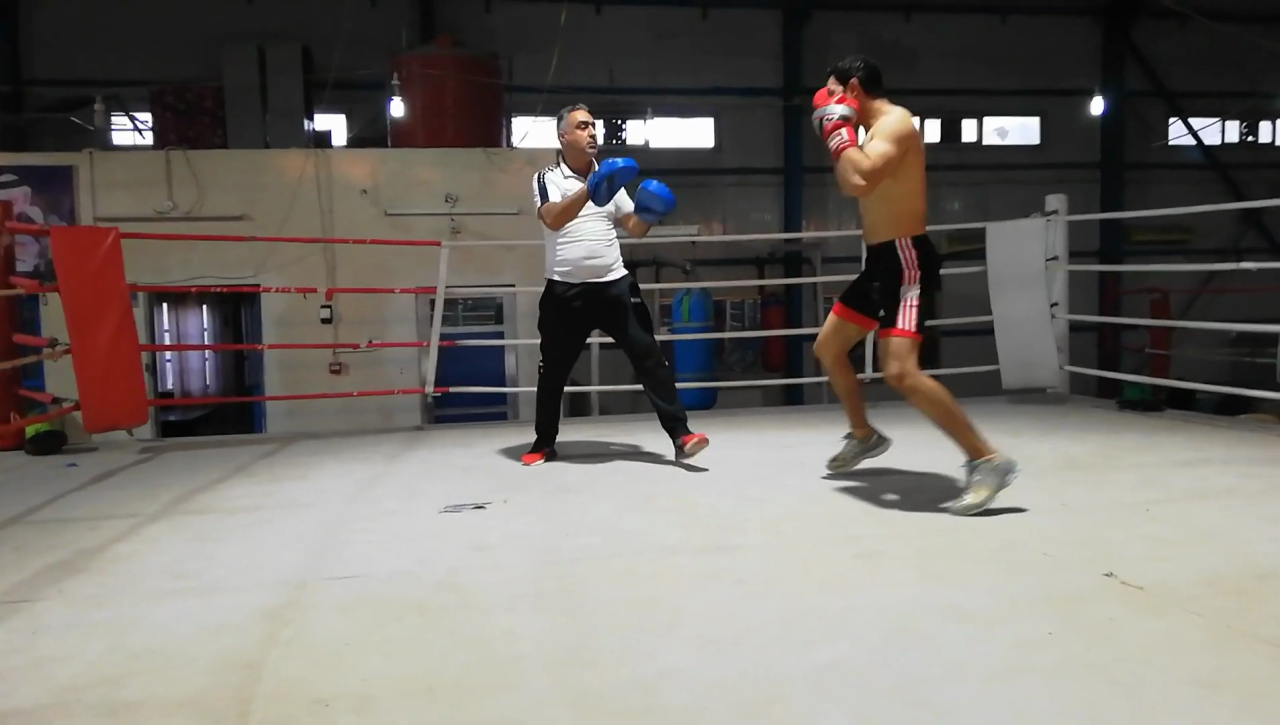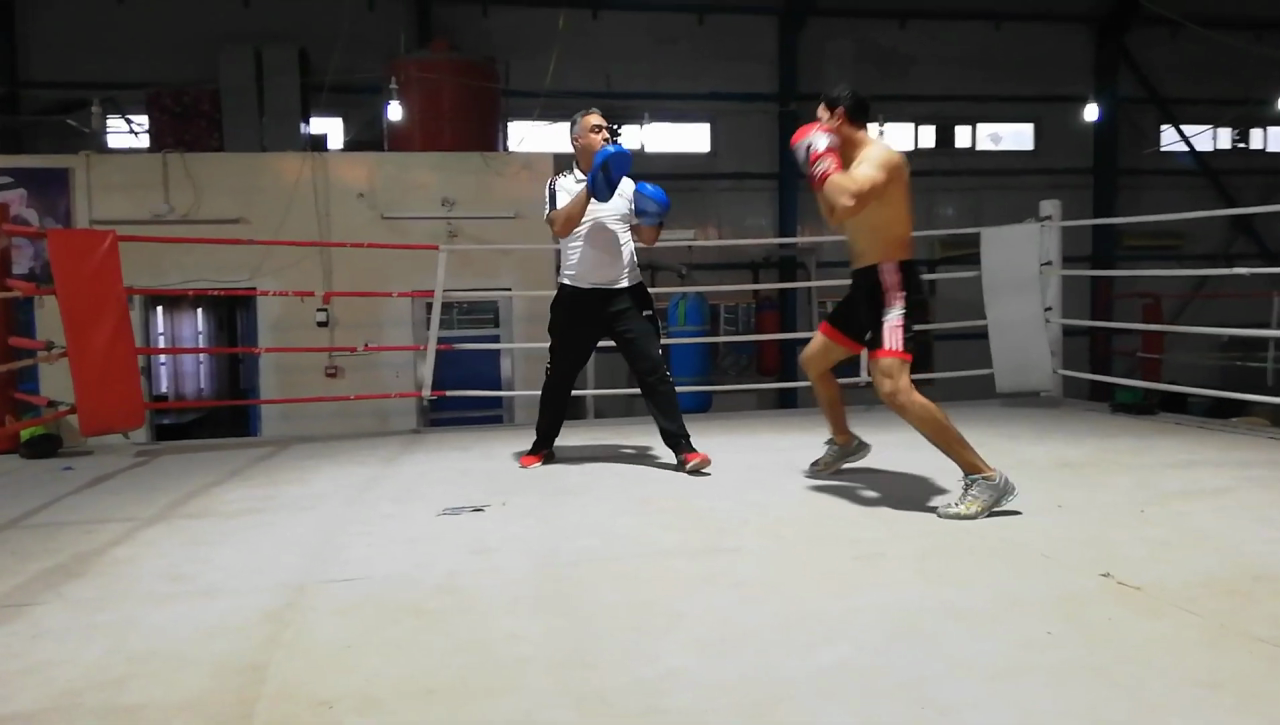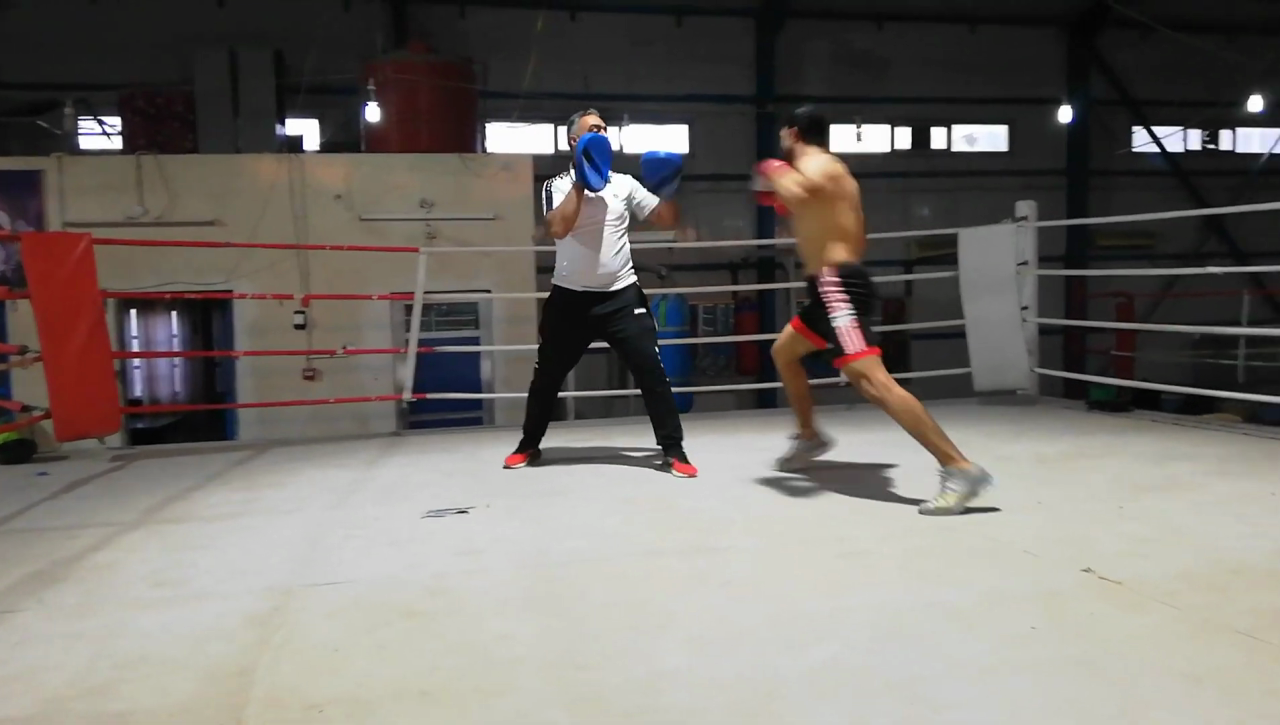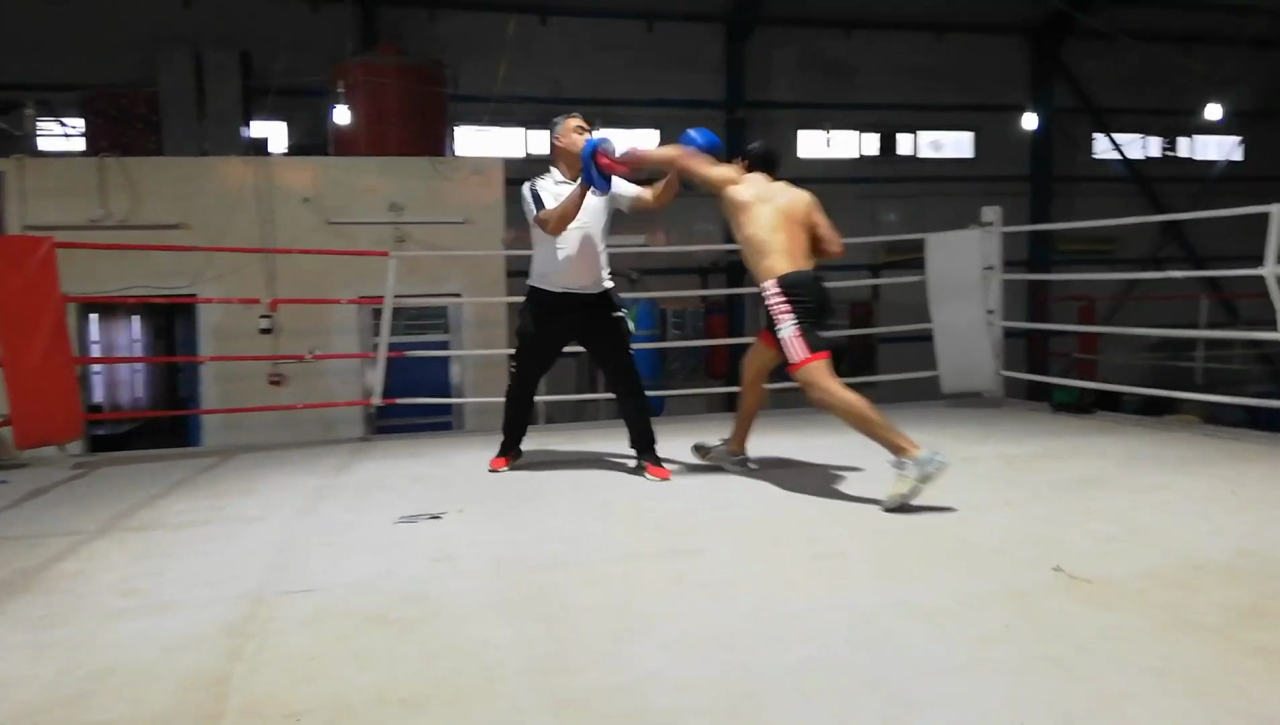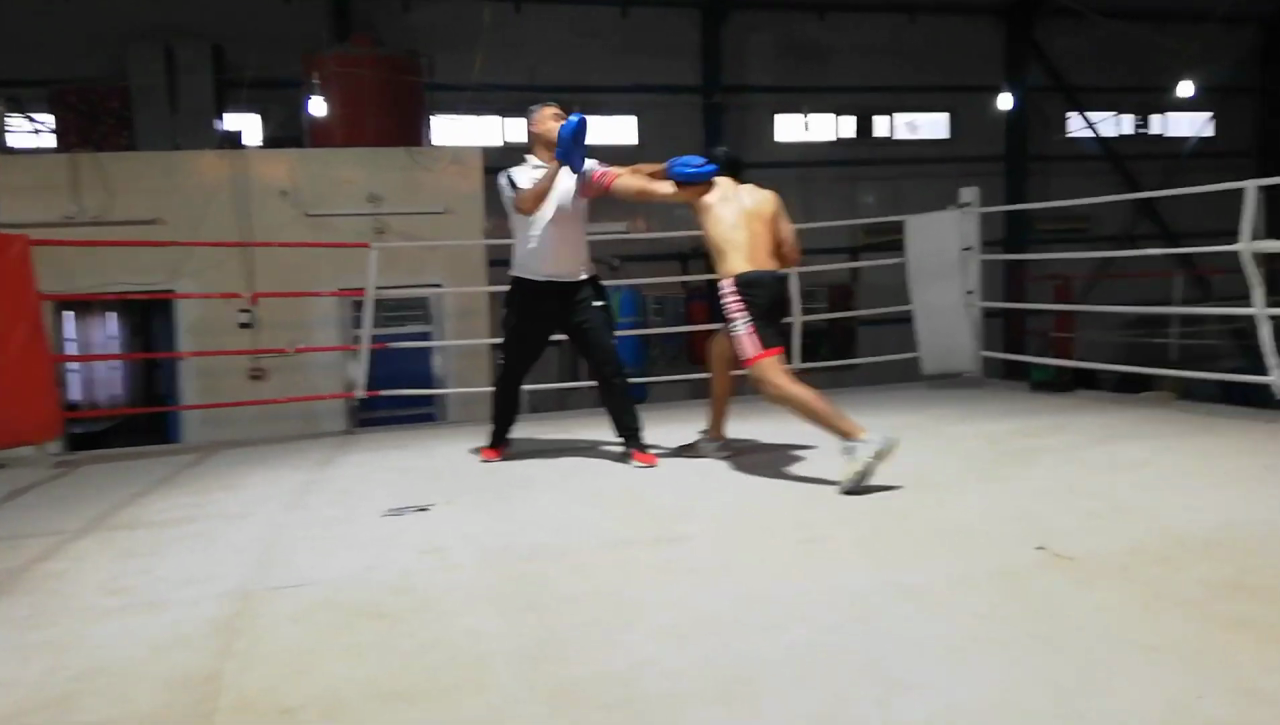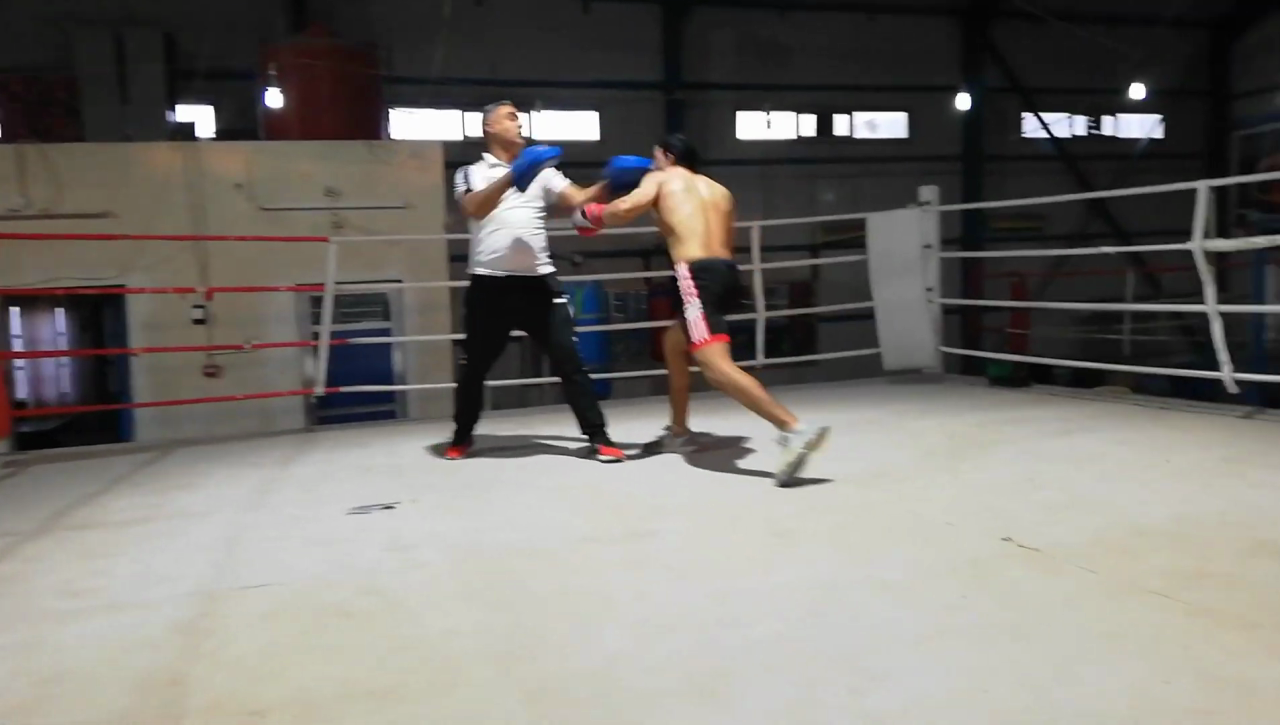
dt=0.1s
person 1, frame 1
left shoulder: (895, 122)
right shoulder: (876, 129)
left elbow: (860, 180)
right elbow: (856, 189)
left wrist: (837, 129)
right wrist: (838, 134)
left hip: (904, 260)
right hip: (880, 261)
left knee: (899, 371)
right knee: (827, 347)
left ankle: (987, 461)
right ankle: (864, 436)
person 1, frame 2
left shoulder: (881, 157)
right shoulder: (858, 160)
left elbow: (849, 202)
right elbow: (841, 215)
left wrist: (818, 159)
right wrist: (820, 161)
left hip: (891, 285)
right hip: (866, 288)
left knee: (893, 390)
right knee: (813, 363)
left ankle: (984, 477)
right ankle: (844, 441)
person 1, frame 3
left shoulder: (814, 164)
right shoulder: (833, 172)
left elbow: (795, 194)
left wrist: (777, 172)
right wrist: (783, 203)
left hip: (838, 286)
right hip: (833, 287)
left knee: (873, 383)
right knee: (783, 353)
left ankle: (961, 470)
right ankle: (808, 437)
person 1, frame 4
left shoulder: (736, 182)
right shoulder: (802, 197)
left elbow: (681, 159)
right elbow: (834, 248)
left wrist: (630, 156)
left hip: (782, 294)
right hip: (810, 288)
left knee: (821, 386)
right knee: (753, 367)
left ankle: (912, 456)
right ankle: (734, 449)
person 1, frame 5
left shoulder: (703, 189)
right shoulder: (768, 198)
left elbow: (647, 189)
right elbow: (790, 255)
left wrist: (601, 181)
left hip: (741, 291)
right hip: (770, 285)
left knee: (773, 381)
right knee: (718, 354)
left ankle: (862, 441)
right ankle: (714, 437)
person 1, frame 6
left shoulder: (661, 178)
right shoulder: (720, 191)
left elbow: (629, 206)
left wrist: (589, 214)
left hip: (696, 277)
right hip: (724, 274)
left knee: (717, 366)
right knee: (672, 346)
left ankle: (796, 430)
right ankle: (678, 431)
person 2, frame 1
left shoulder: (610, 177)
right shoulder: (547, 178)
left elbow: (633, 230)
right elbow: (553, 220)
left wrist: (648, 215)
right wrist: (590, 188)
left hip: (615, 286)
right hip: (566, 291)
left knee: (648, 355)
right knee: (553, 371)
left ankle: (680, 433)
right ankle: (544, 443)
person 2, frame 2
left shoulder: (626, 185)
right shoulder: (560, 185)
left elbow: (648, 239)
right elbow: (560, 228)
left wrist: (652, 218)
right wrist: (592, 187)
left hip: (624, 295)
right hip: (577, 296)
left knee: (652, 368)
right knee: (559, 375)
left ankle: (681, 447)
right ankle: (542, 446)
person 2, frame 3
left shoulder: (623, 183)
right shoulder: (556, 186)
left elbow: (668, 221)
right elbow: (558, 228)
right wrist: (581, 183)
left hip: (619, 296)
right hip: (570, 298)
left knee: (650, 369)
right knee: (548, 375)
left ankle: (673, 451)
right ankle: (528, 445)
person 2, frame 4
right shoulder: (536, 187)
left elbow: (651, 199)
right elbow: (553, 224)
left wrist: (678, 174)
right wrist: (583, 183)
left hip: (597, 299)
right hip: (547, 300)
left knee: (625, 374)
right knee: (524, 376)
left ankle: (646, 455)
right ankle: (509, 447)
person 2, frame 5
left shoulder: (580, 170)
right shoulder: (513, 176)
left elbow: (624, 175)
right elbow: (528, 206)
left wrist: (667, 168)
right wrist: (560, 161)
left hip: (578, 288)
right hip: (530, 289)
left knee: (607, 363)
right knee: (512, 367)
left ankle: (633, 442)
right ankle: (498, 438)
person 2, frame 6
left shoulder: (541, 171)
right shoulder: (472, 173)
left elbow: (579, 198)
right elbow: (475, 209)
left wrist: (610, 181)
right wrist: (512, 176)
left hip: (538, 283)
right hip: (490, 286)
left knee: (568, 358)
right knee: (475, 366)
left ankle: (598, 438)
right ankle: (462, 436)
